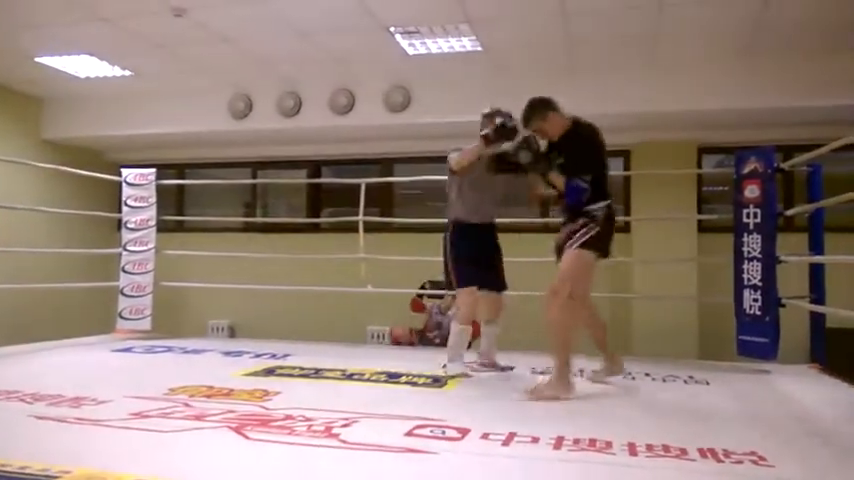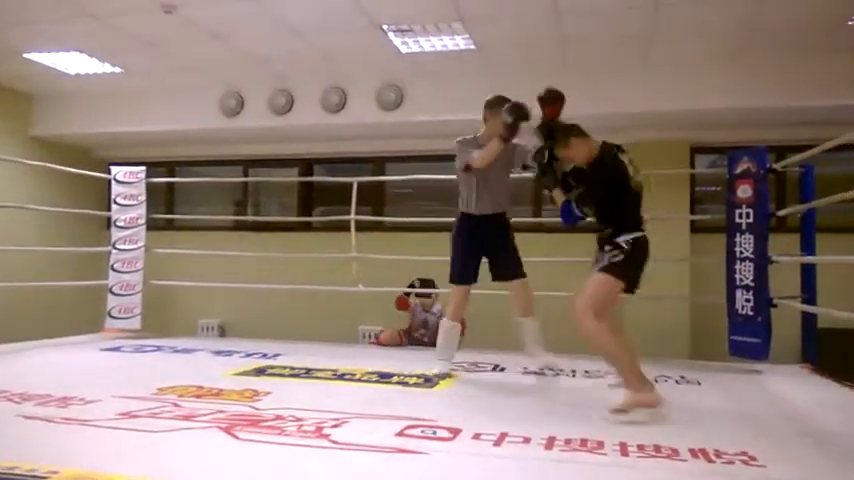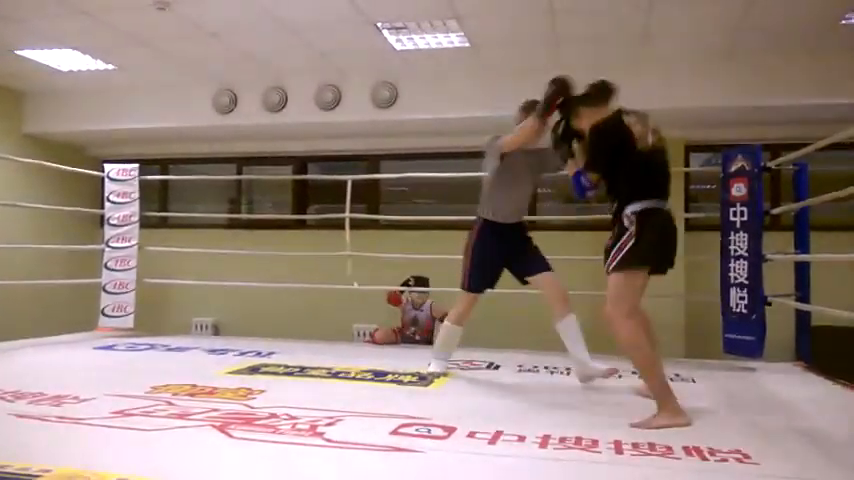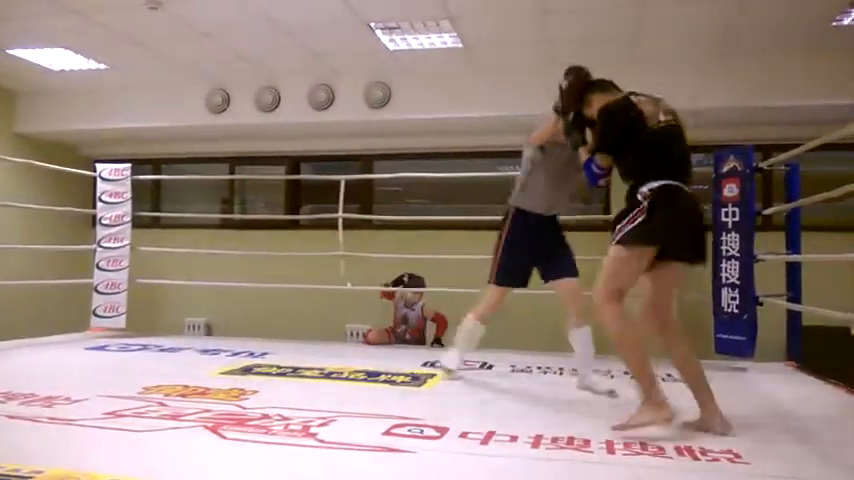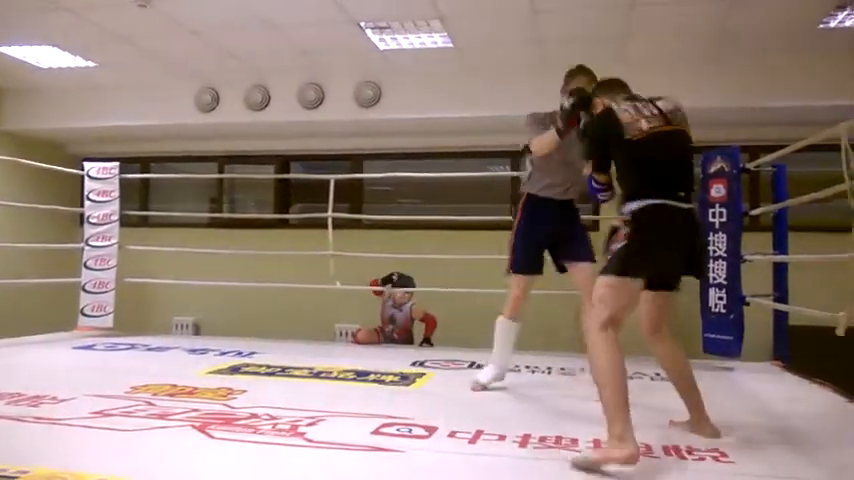
dt=0.2s
person 1, frame 1
left shoulder: (584, 137)
right shoulder: (560, 139)
left elbow: (578, 194)
left wrist: (545, 171)
left hip: (593, 217)
right hip: (578, 219)
left knee: (558, 292)
right knee: (577, 297)
left ankle: (560, 380)
right ankle: (610, 360)
person 1, frame 2
left shoulder: (603, 168)
right shoulder: (608, 154)
left elbow: (572, 215)
right elbow: (584, 190)
left wrist: (553, 186)
right wrist: (562, 175)
left hip: (623, 246)
right hip: (620, 246)
left knee: (585, 313)
right knee: (602, 317)
left ankle: (640, 388)
right ankle: (640, 385)
person 1, frame 3
left shoulder: (605, 129)
right shoulder: (635, 120)
left elbow: (585, 186)
left wrist: (574, 155)
left hip: (637, 220)
right hip: (657, 220)
left knee: (619, 315)
right knee: (628, 306)
left ankle: (669, 408)
right ankle: (654, 378)
person 1, frame 4
left shoulder: (613, 111)
right shoulder: (652, 105)
left elbow: (597, 173)
left wrist: (586, 139)
left hip: (655, 203)
right hip: (683, 208)
left knee: (605, 298)
right knee: (658, 317)
left ankle: (653, 401)
right ankle: (711, 412)
person 1, frame 5
left shoulder: (605, 118)
right shoulder: (671, 109)
left elbow: (600, 186)
left wrist: (588, 145)
left hip: (646, 222)
right hip: (683, 222)
left knee: (599, 327)
right knee: (654, 329)
left ankle: (621, 439)
right ankle: (700, 418)
person 2, frame 1
right shoulder: (462, 155)
right elbow: (456, 163)
right wrist: (488, 139)
left hip: (487, 233)
right hip: (461, 233)
left knee: (495, 304)
right knee: (468, 303)
left ankle: (486, 356)
right ankle: (453, 361)
person 2, frame 2
left shoulder: (511, 149)
right shoulder: (465, 145)
right elbow: (477, 161)
right wrist: (505, 133)
left hip: (498, 225)
right hip: (469, 225)
left knee: (523, 294)
right knee: (458, 299)
left ankle: (537, 354)
right ankle: (443, 361)
person 2, frame 3
left shoulder: (539, 157)
right shoulder: (496, 144)
right elbow: (512, 142)
right wrist: (546, 108)
left hip: (517, 233)
right hip: (488, 232)
left knee: (557, 293)
right knee: (466, 303)
left ankle: (584, 365)
right ankle: (439, 359)
person 2, frame 4
left shoulder: (577, 152)
right shoulder: (542, 142)
right elbow: (537, 138)
right wrist: (563, 111)
left hip: (551, 227)
right hip: (521, 222)
left knee: (574, 298)
right knee: (493, 301)
left ankle: (587, 375)
right ankle: (455, 355)
person 2, frame 5
right shoulder: (538, 120)
right elbow: (537, 148)
right wrist: (564, 123)
left hip: (567, 212)
right hip: (535, 208)
left knee: (592, 288)
right knee: (518, 294)
right ankle: (496, 366)
